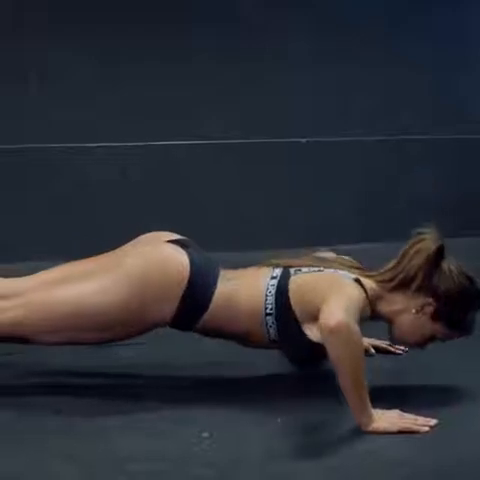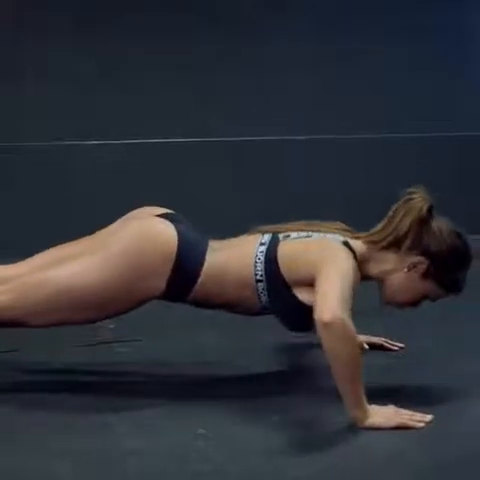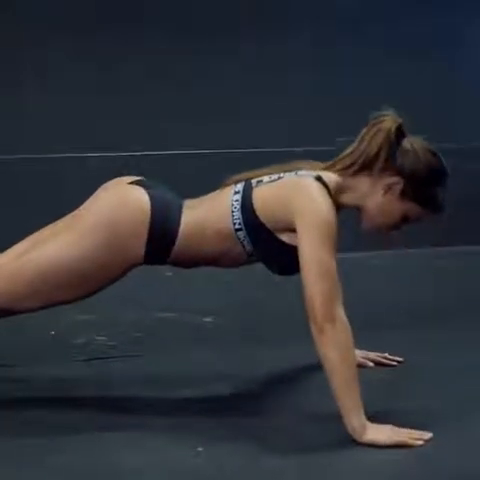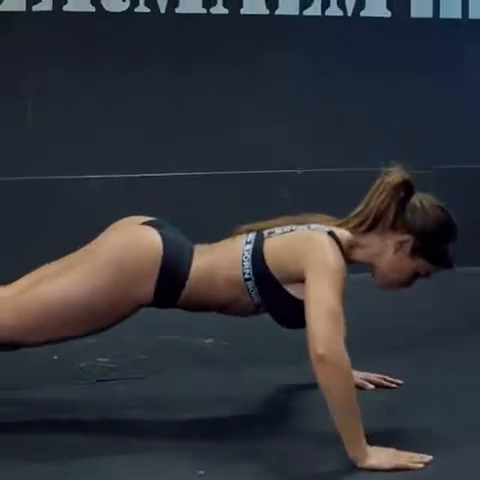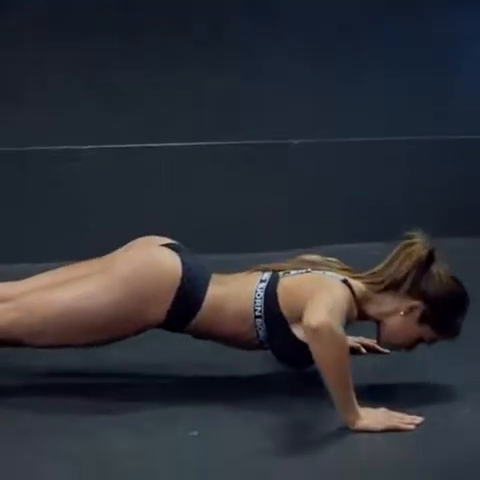
dt=1s
person 1, frame 1
left shoulder: (352, 273)
right shoulder: (353, 294)
right elbow: (335, 324)
left wrist: (348, 339)
right wrist: (367, 417)
left hip: (170, 256)
right hip: (167, 284)
person 1, frame 2
left shoulder: (344, 242)
right shoulder: (343, 261)
right elbow: (329, 320)
left wrist: (342, 337)
right wrist: (362, 413)
left hip: (159, 234)
right hip: (155, 257)
person 1, frame 3
left shoulder: (319, 185)
right shoulder: (316, 203)
right elbow: (325, 317)
left wrist: (339, 351)
right wrist: (360, 427)
left hip: (137, 206)
right hip: (131, 225)
person 1, frame 4
left shoulder: (331, 238)
right shoulder: (328, 254)
right elbow: (325, 352)
left wrist: (338, 372)
right wrist: (362, 453)
left hip: (147, 245)
right hip: (141, 264)
person 1, frame 5
left shoulder: (343, 278)
right shoulder: (340, 297)
right elbow: (318, 324)
left wrist: (336, 341)
right wrist: (354, 415)
left hip: (161, 260)
right hip: (156, 287)
